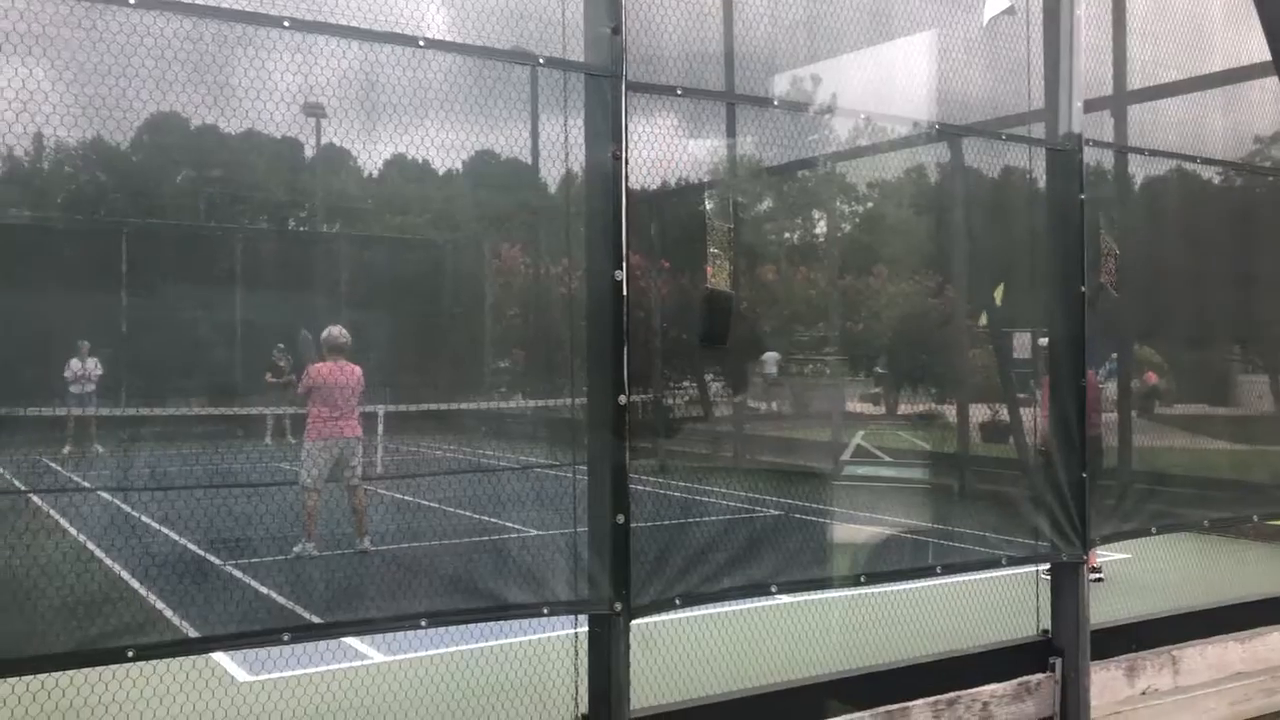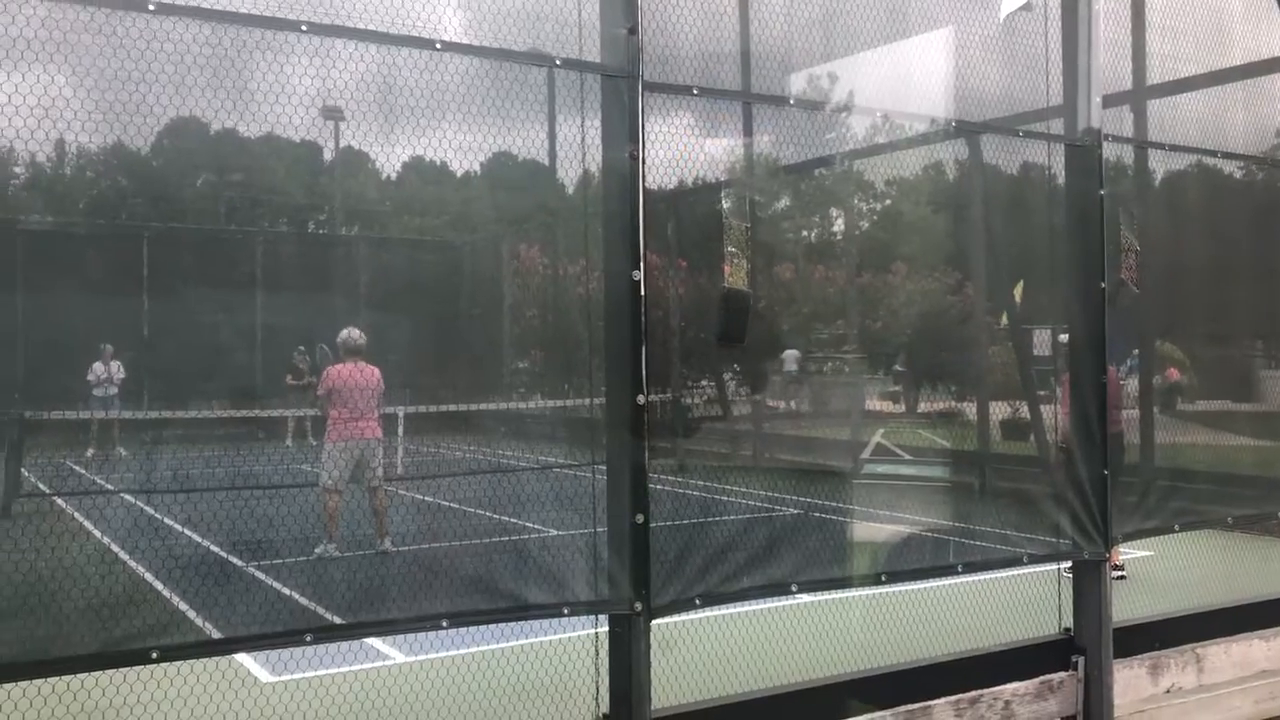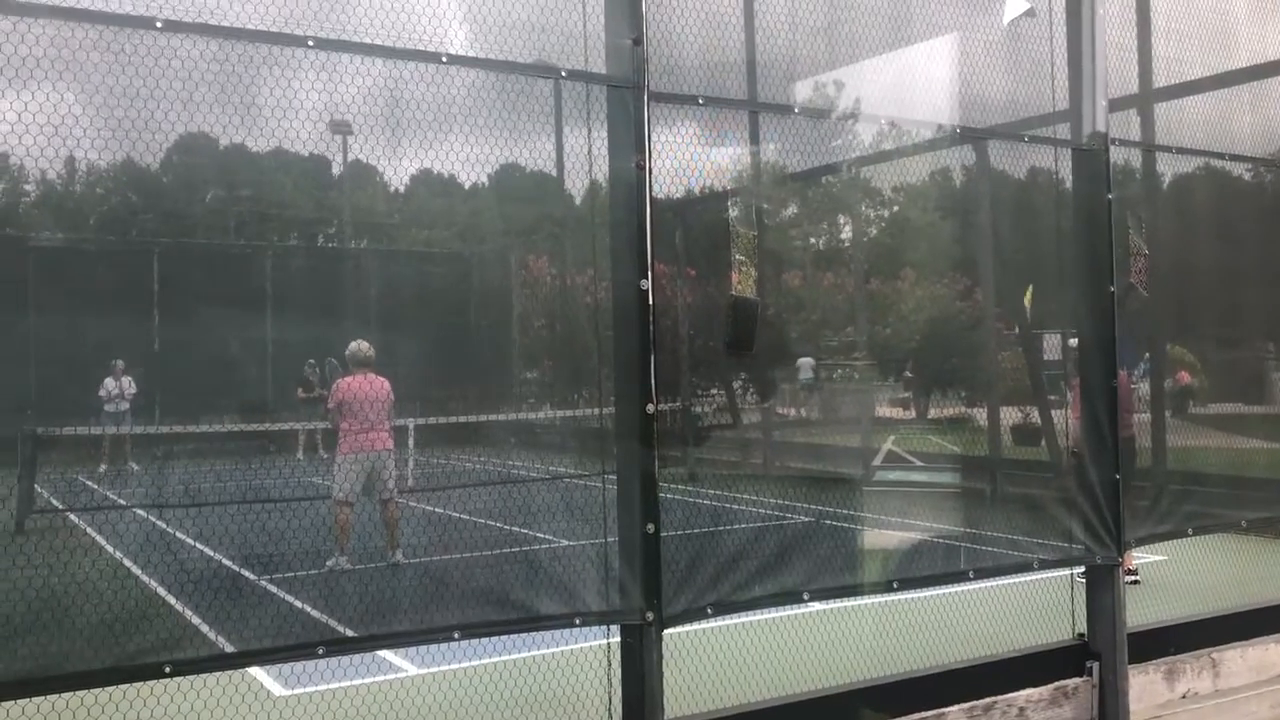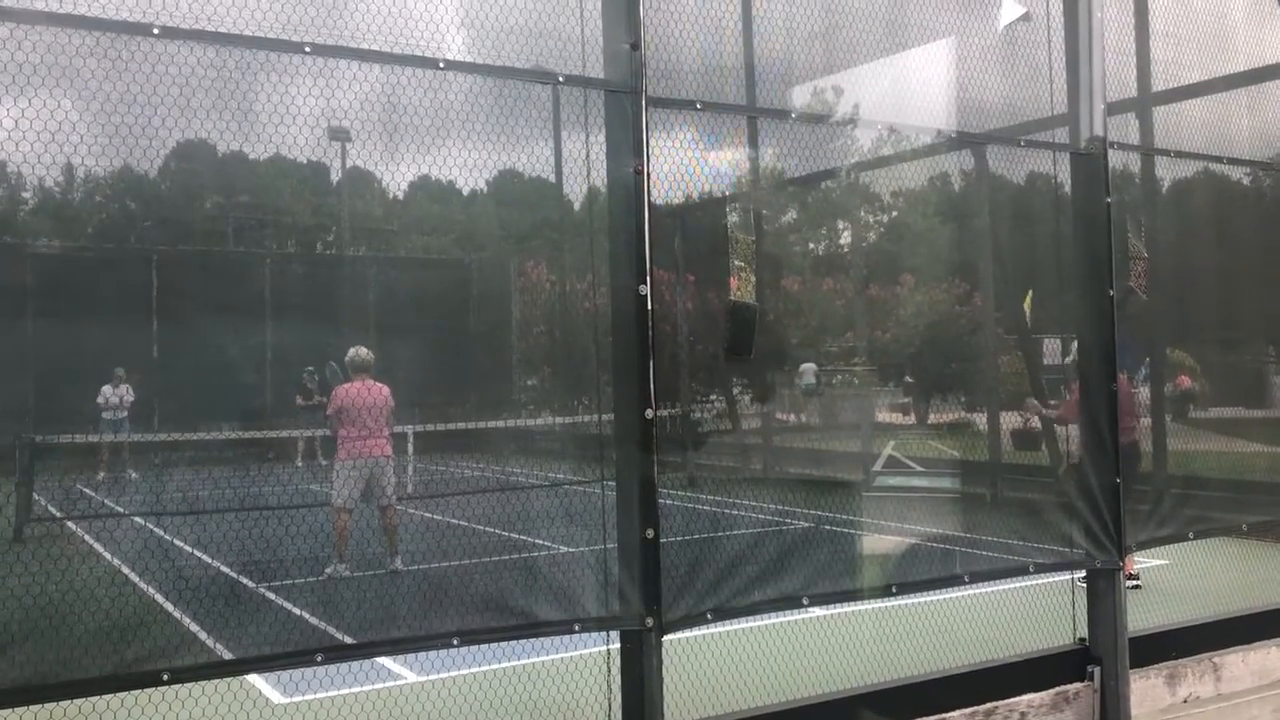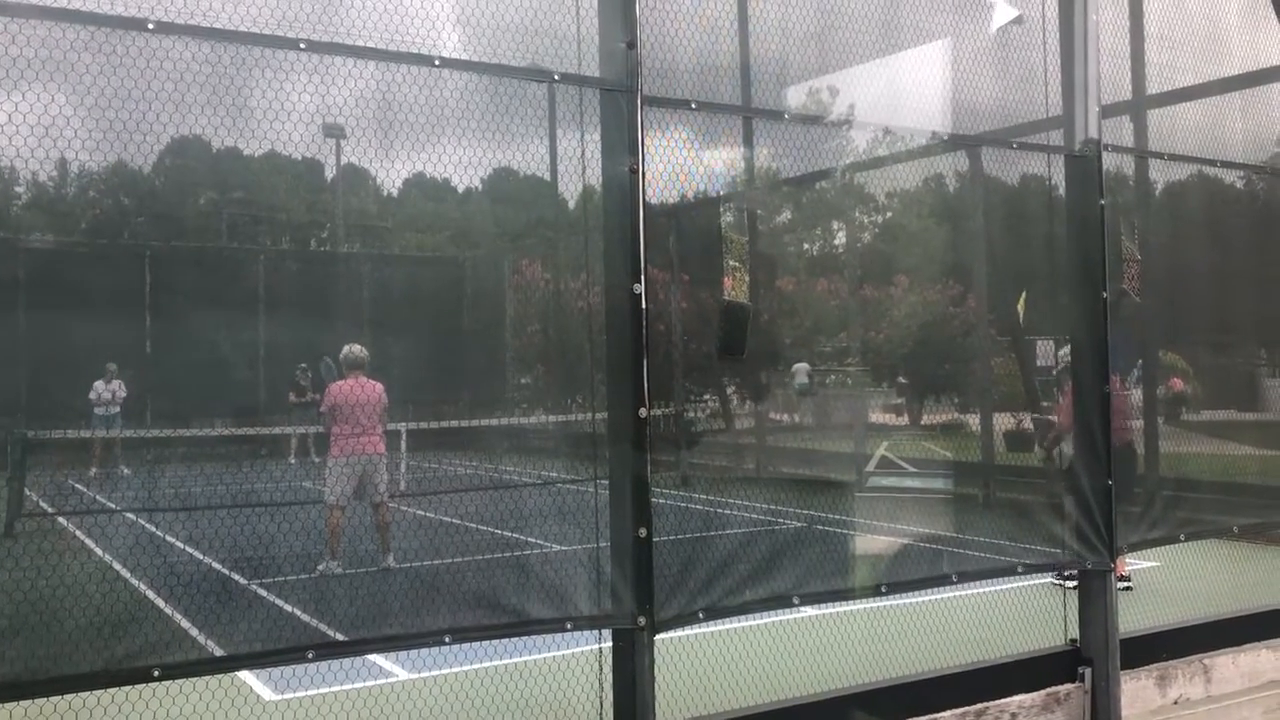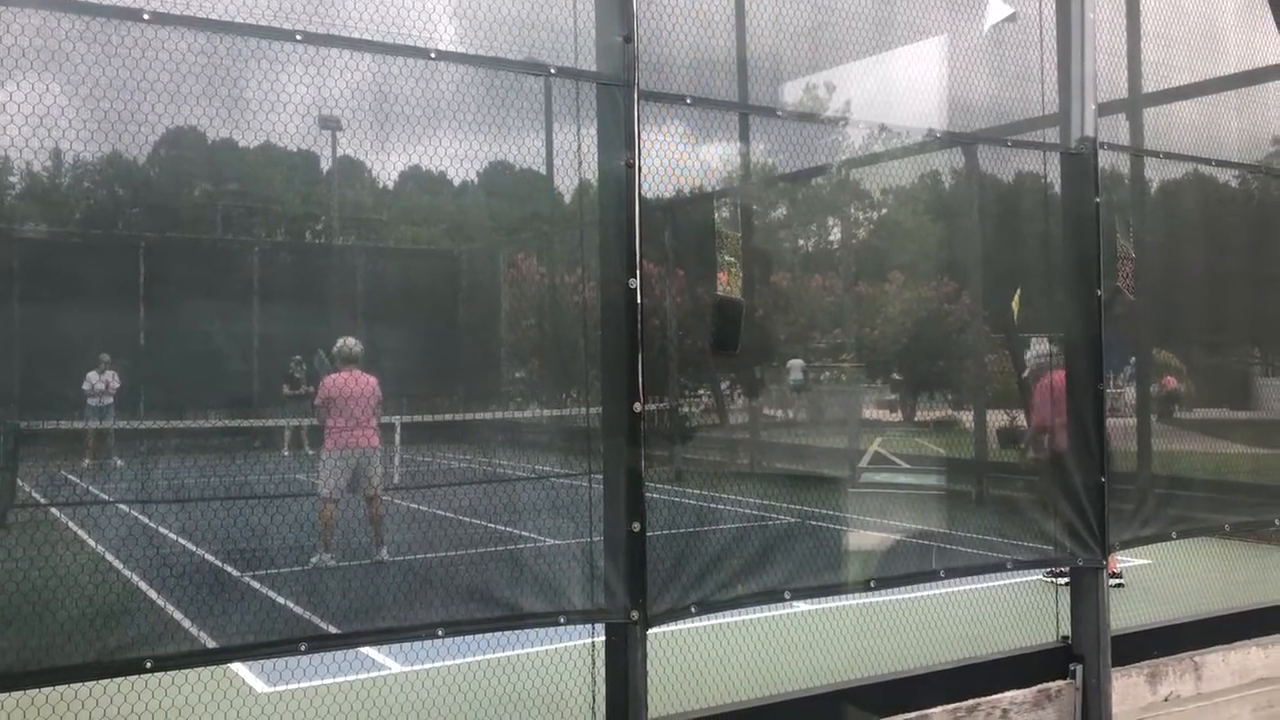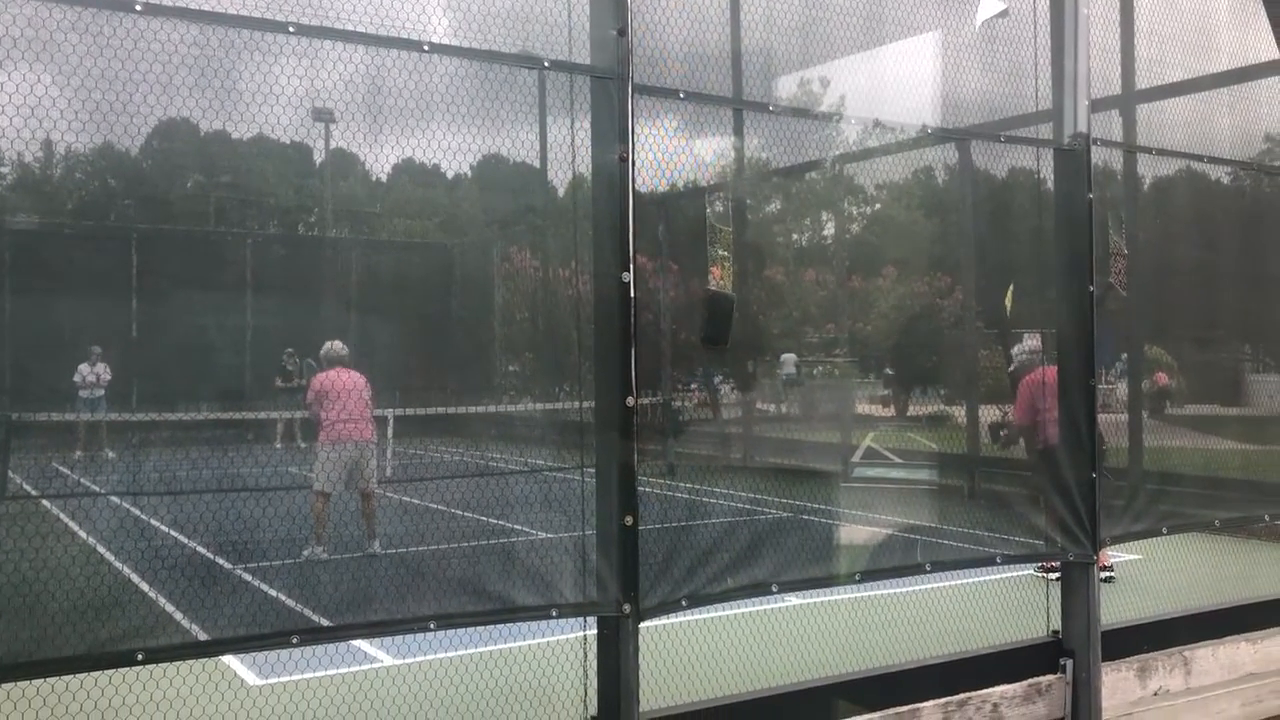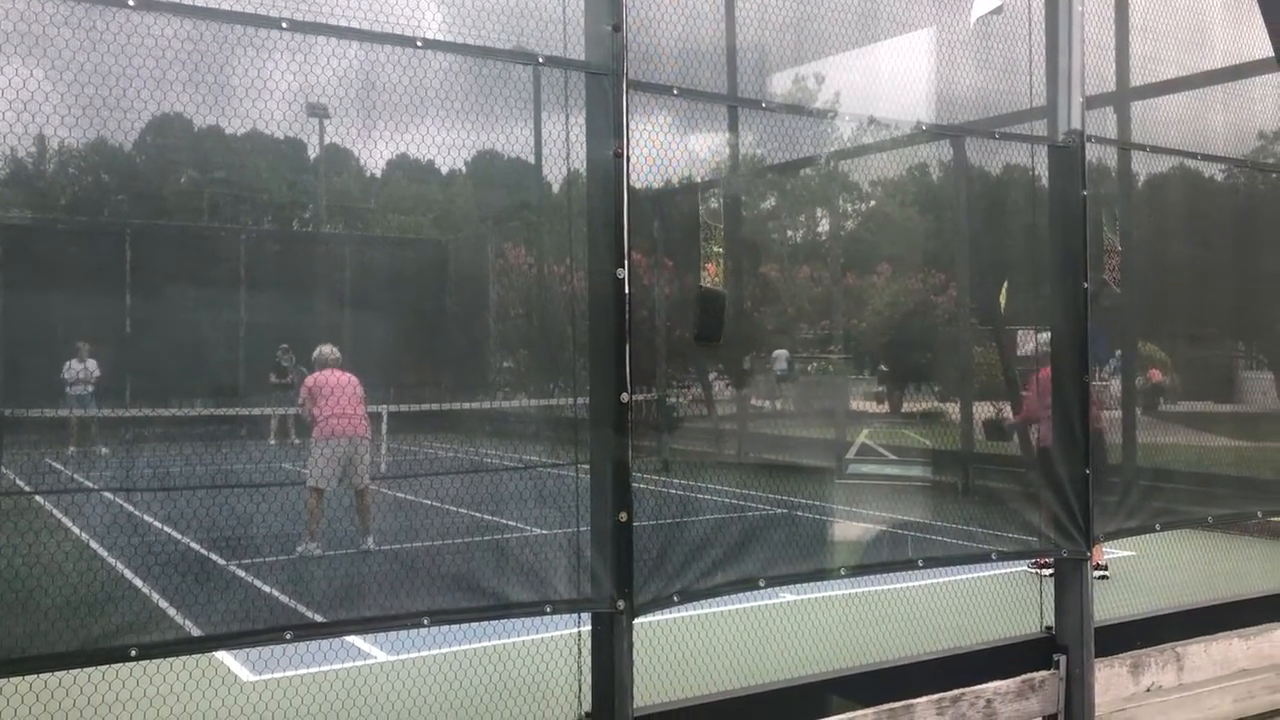
dt=0.4s
person 1, frame 1
right shoulder: (1090, 376)
left elbow: (1049, 420)
right elbow: (1096, 412)
left wrist: (1044, 446)
right hip: (1090, 444)
right ankle: (1092, 563)
person 1, frame 2
left shoulder: (1073, 376)
right shoulder: (1111, 373)
left elbow: (1069, 416)
right elbow: (1117, 408)
left wrist: (1064, 444)
right hip: (1112, 441)
right ankle: (1115, 561)
person 1, frame 3
right shoulder: (1121, 377)
left elbow: (1082, 420)
right elbow: (1128, 411)
left wrist: (1076, 448)
right hip: (1124, 445)
right ankle: (1128, 566)
person 1, frame 4
right shoulder: (1123, 380)
left elbow: (1066, 417)
right elbow: (1133, 416)
left wrist: (1040, 411)
right hip: (1129, 448)
right ankle: (1129, 570)
person 1, frame 5
left shoulder: (1075, 386)
right shoulder: (1114, 382)
left elbow: (1064, 427)
right elbow: (1125, 418)
left wrist: (1048, 447)
right hip: (1124, 451)
left ankle: (1074, 570)
right ankle: (1121, 572)
person 1, frame 6
left shoulder: (1045, 384)
left elbow: (1040, 425)
left wrist: (1028, 446)
left hip: (1067, 452)
left ankle: (1064, 568)
right ankle: (1112, 569)
person 1, frame 7
left shoulder: (1028, 382)
right shoulder: (1062, 374)
left elbow: (1022, 424)
left wrist: (1007, 440)
left hip: (1053, 447)
left knee: (1056, 505)
left ankle: (1054, 563)
right ankle: (1103, 563)
person 1, frame 8
left shoulder: (1041, 377)
left elbow: (1031, 416)
right elbow: (1092, 408)
left wrist: (1011, 423)
left hip: (1056, 443)
right hip: (1091, 438)
left ankle: (1047, 559)
right ankle: (1097, 559)
person 2, frame 1
left shoulder: (314, 371)
right shoulder: (357, 372)
left elbow: (301, 396)
left hip: (320, 437)
right hip: (351, 435)
left knee: (311, 488)
right knee: (356, 487)
left ankle: (309, 542)
right ankle: (363, 538)
person 2, frame 2
left shoulder: (332, 373)
right shoulder: (375, 373)
left elbow: (325, 408)
left hip: (340, 438)
right hip: (371, 436)
left knee: (332, 489)
right knee: (377, 488)
left ankle: (330, 544)
right ankle: (383, 539)
person 2, frame 3
left shoulder: (341, 386)
right shoulder: (385, 385)
left elbow: (335, 422)
left hip: (352, 450)
right hip: (382, 448)
left knee: (343, 502)
right knee: (389, 500)
left ankle: (342, 556)
right ankle: (395, 551)
person 2, frame 4
left shoulder: (340, 393)
right shoulder: (385, 391)
left elbow: (335, 428)
left hip: (350, 456)
right hip: (382, 454)
left knee: (342, 509)
right knee: (388, 506)
left ankle: (341, 563)
right ankle: (395, 558)
person 2, frame 5
left shoulder: (334, 390)
right shoulder: (379, 389)
left elbow: (329, 425)
right elbow: (383, 423)
left hip: (343, 453)
right hip: (375, 451)
left knee: (335, 507)
right knee: (381, 504)
left ankle: (333, 560)
right ankle: (387, 556)
person 2, frame 6
left shoulder: (328, 383)
right shoulder: (372, 382)
left elbow: (323, 418)
left hip: (338, 446)
right hip: (369, 444)
left knee: (328, 499)
right knee: (374, 497)
left ankle: (326, 553)
right ankle: (380, 549)
person 2, frame 7
left shoulder: (319, 380)
right shoulder: (361, 379)
left elbow: (315, 414)
left hip: (333, 439)
right hip: (364, 437)
left knee: (321, 493)
right knee: (367, 491)
left ankle: (318, 546)
right ankle: (373, 542)
person 2, frame 8
left shoulder: (311, 380)
right shoulder: (353, 379)
left elbow: (307, 414)
left hip: (328, 435)
right hip: (359, 433)
left knee: (315, 489)
right knee: (362, 488)
left ankle: (312, 542)
right ankle: (367, 538)
